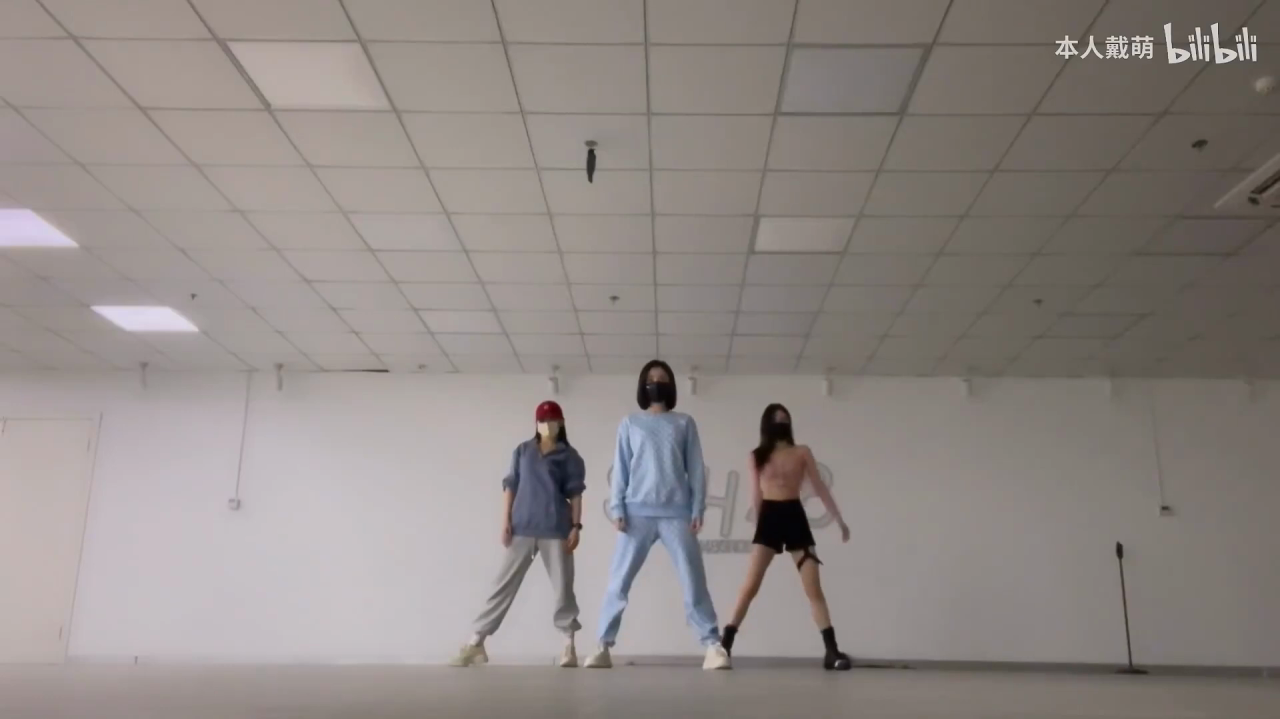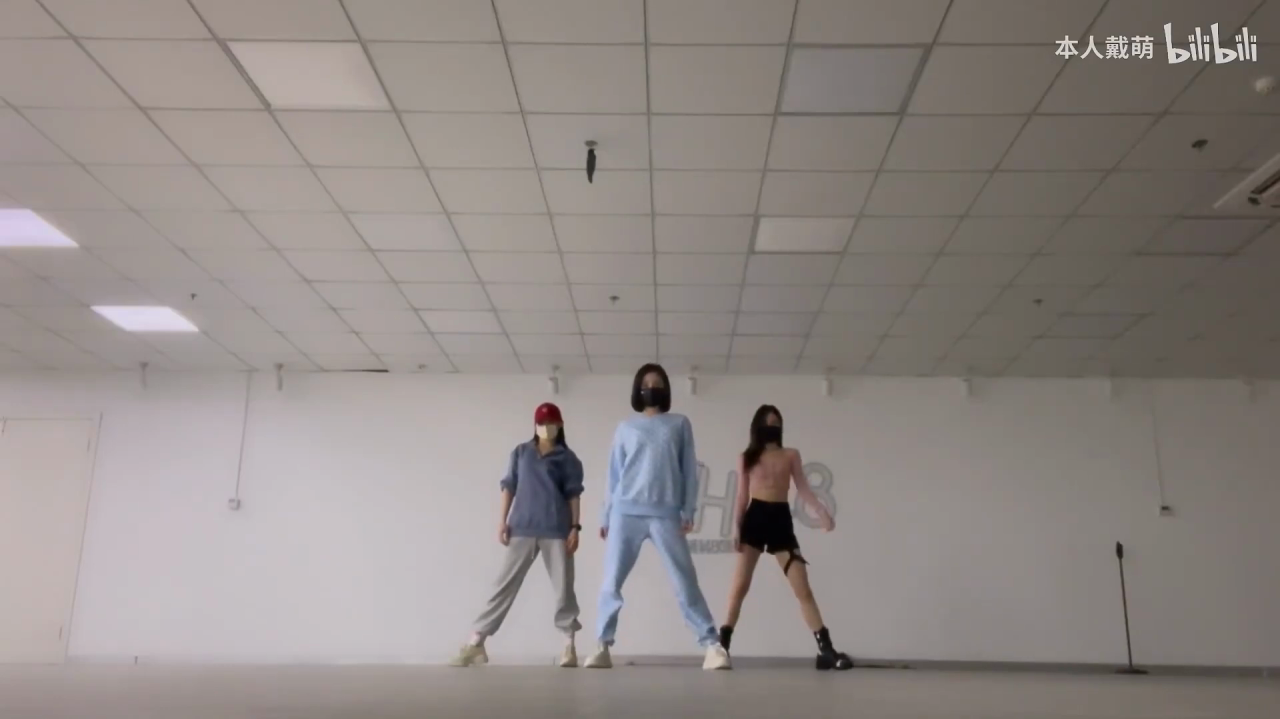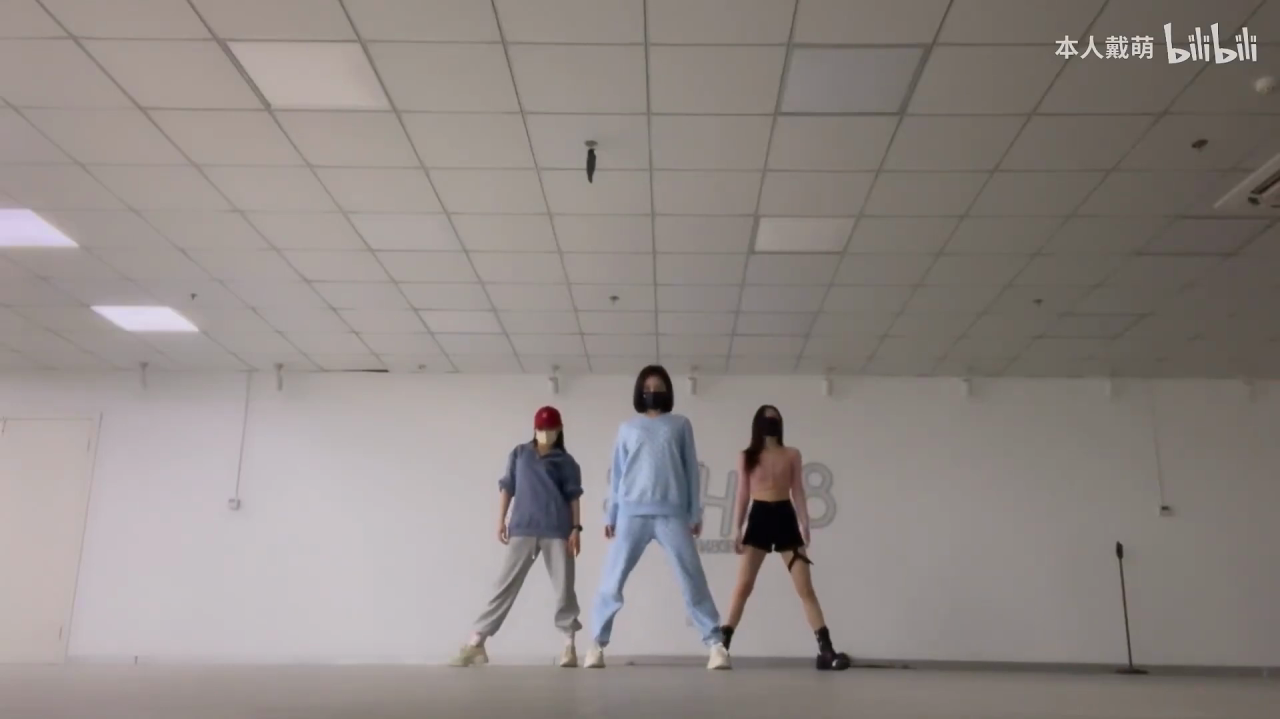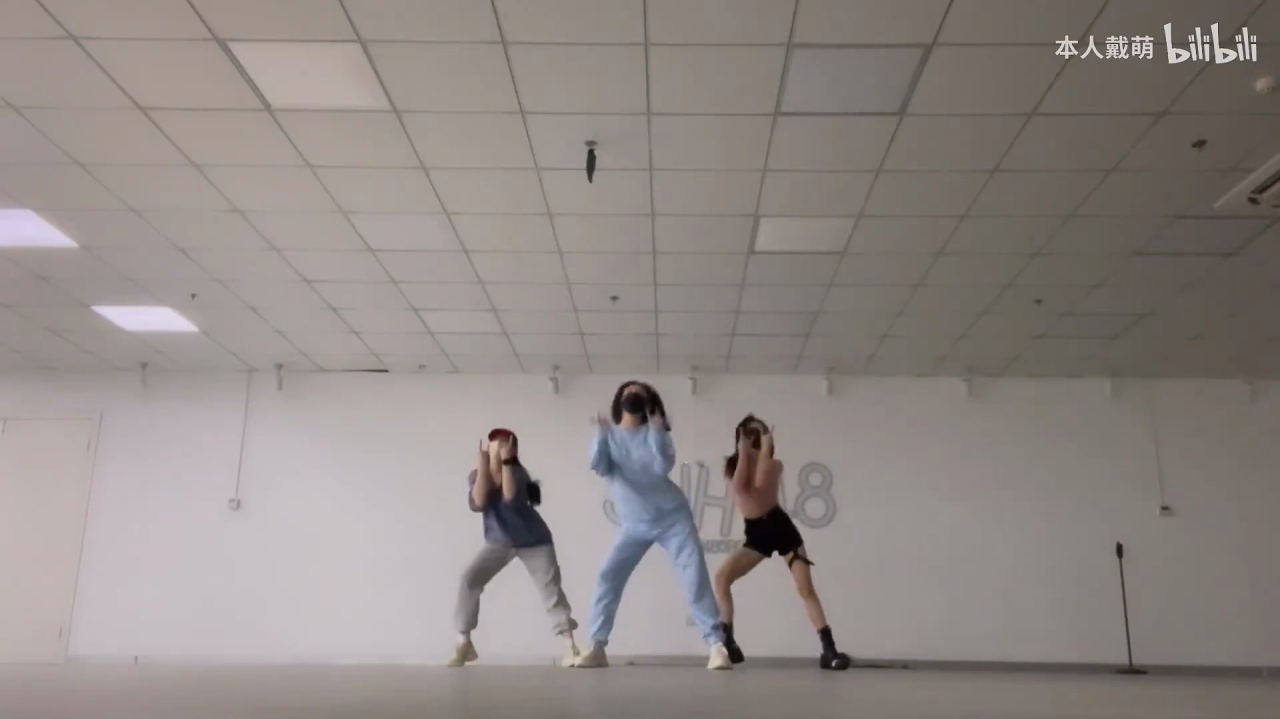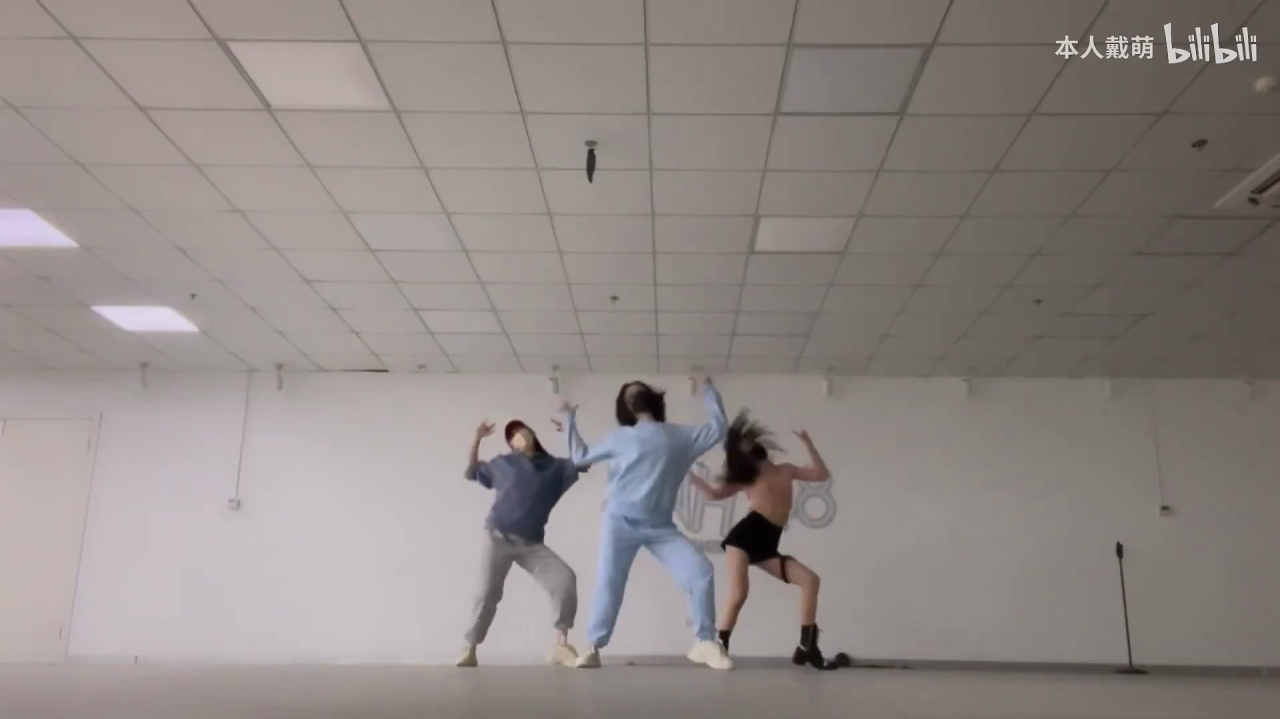
dt=1s
person 1, frame 1
left shoulder: (684, 423)
right shoulder: (630, 424)
left elbow: (695, 468)
right elbow: (621, 469)
left wrist: (698, 509)
right wrist: (617, 508)
left hip: (676, 513)
right hip: (637, 513)
left knee: (694, 581)
right knee: (619, 581)
left ankle: (713, 646)
right ankle: (603, 647)
person 1, frame 2
left shoulder: (680, 424)
right shoulder: (626, 428)
left elbow: (689, 470)
right elbow: (614, 474)
left wrist: (688, 512)
right wrist: (606, 516)
left hip: (665, 514)
right hip: (626, 512)
left knee: (685, 581)
right knee: (611, 581)
left ankle: (712, 645)
right ankle: (603, 646)
person 1, frame 3
left shoulder: (681, 426)
right shoulder: (627, 428)
left elbow: (691, 471)
right elbow: (617, 474)
left wrist: (695, 514)
right wrist: (611, 515)
left hip: (672, 514)
right hip: (632, 513)
left knee: (693, 579)
right knee: (612, 580)
left ankle: (716, 644)
right ankle: (597, 645)
person 1, frame 4
left shoulder: (652, 433)
right shoulder: (608, 435)
left elbow: (664, 466)
right elbow: (597, 464)
left wrist: (658, 432)
right wrist: (601, 431)
left hip: (674, 518)
right hip: (634, 524)
left knee: (696, 579)
right knee: (608, 576)
left ankle: (717, 645)
right ankle: (597, 645)
person 1, frame 5
left shoulder: (680, 435)
right shoulder: (621, 436)
left elbow: (717, 430)
right elbow: (581, 458)
left wrist: (709, 392)
right wrist: (570, 419)
left hip: (658, 527)
right hip: (619, 523)
left knee: (701, 569)
right knee: (608, 584)
left ankle: (706, 642)
right ankle: (593, 647)
person 2, frame 1
left shoulder: (802, 453)
right shoulder: (757, 456)
left elbow: (818, 485)
right elbow: (757, 494)
left wrist: (838, 518)
right wrist: (760, 524)
left hip: (796, 518)
right hip: (770, 519)
left knee: (814, 588)
right knee: (750, 586)
left ankle: (832, 651)
right ankle: (724, 646)
person 2, frame 2
left shoulder: (791, 455)
right shoulder: (747, 458)
left elbow: (803, 488)
right elbow: (742, 495)
left wrist: (823, 512)
right wrist: (737, 528)
left hip: (781, 520)
right hip: (755, 519)
left knee: (803, 589)
right knee: (739, 587)
left ankle: (827, 650)
right ankle: (721, 647)
person 2, frame 3
left shoulder: (792, 455)
right shoulder: (746, 457)
left elbow: (798, 491)
right elbow: (742, 494)
left wrist: (805, 525)
right wrist: (738, 529)
left hip: (785, 519)
right hip: (759, 519)
left knee: (805, 588)
right knee: (743, 586)
left ankle: (827, 650)
right ankle: (722, 646)
person 2, frame 4
left shoulder: (775, 464)
right shoulder: (732, 465)
left elbow: (760, 482)
right elbow: (739, 488)
left wrist: (765, 448)
right wrist: (744, 452)
left hip: (781, 528)
right hip: (756, 534)
left knee: (806, 589)
right knee: (721, 578)
left ankle: (829, 650)
right ankle: (728, 643)
person 2, frame 5
left shoulder: (787, 470)
right shoulder: (748, 479)
left elbow: (822, 475)
right elbow: (717, 493)
left wrist: (808, 444)
right wrist: (688, 475)
left hip: (766, 543)
right hip: (744, 537)
left knee: (810, 580)
right knee: (738, 594)
left ankle: (807, 647)
right ankle: (719, 647)
person 3, frame 1
left shoulder: (569, 456)
right shoulder: (523, 451)
left elbow: (575, 493)
right elbow: (511, 486)
left wrist: (575, 526)
right wrist: (506, 520)
left hip: (556, 529)
right hip: (523, 527)
left knee: (563, 586)
right knee: (505, 583)
left ankle: (569, 646)
right ankle: (475, 643)
person 3, frame 2
left shoulder: (567, 457)
right shoulder: (520, 452)
left elbow: (573, 494)
right elbow: (509, 487)
left wrist: (575, 527)
right wrist: (503, 520)
left hip: (556, 529)
right hip: (522, 528)
left knee: (564, 586)
right knee: (506, 584)
left ankle: (569, 646)
right ankle: (475, 643)
person 3, frame 3
left shoulder: (565, 461)
right shoulder: (519, 453)
left elbow: (573, 496)
right elbow: (507, 486)
left wrist: (576, 528)
right wrist: (502, 519)
left hip: (557, 530)
right hip: (523, 529)
left knee: (564, 586)
right knee: (507, 584)
left ankle: (569, 646)
right ankle: (475, 644)
person 3, frame 4
left shoulder: (518, 474)
right shoulder: (476, 476)
left elbow: (510, 497)
right elbow: (478, 503)
left wrist: (505, 461)
right wrist: (483, 464)
left hip: (535, 541)
right hip: (498, 542)
left knee: (551, 588)
right knee: (469, 579)
left ankle: (570, 647)
right ankle: (464, 643)
person 3, frame 5
left shoulder: (554, 466)
right shoulder: (503, 464)
right elbow: (472, 473)
right wrist: (477, 439)
left hip: (530, 543)
right hip: (498, 537)
left knee: (565, 578)
right knee: (488, 592)
left ankle: (561, 645)
right ankle: (470, 649)
